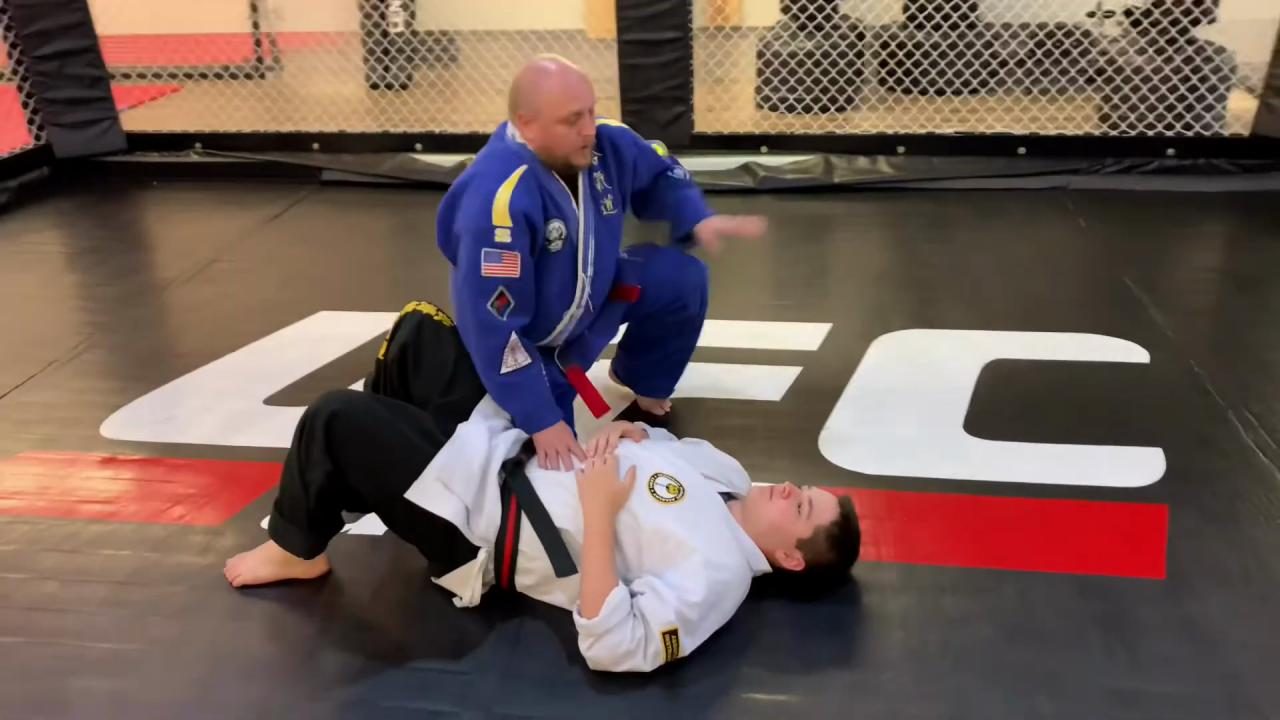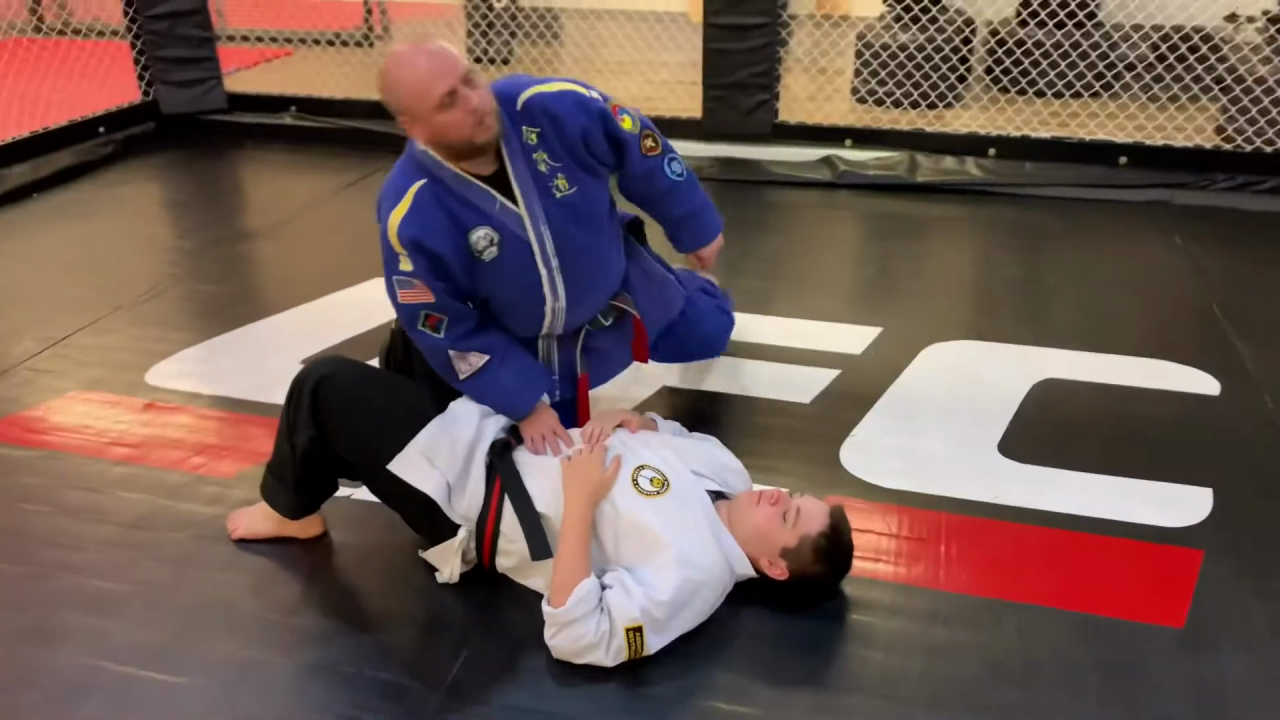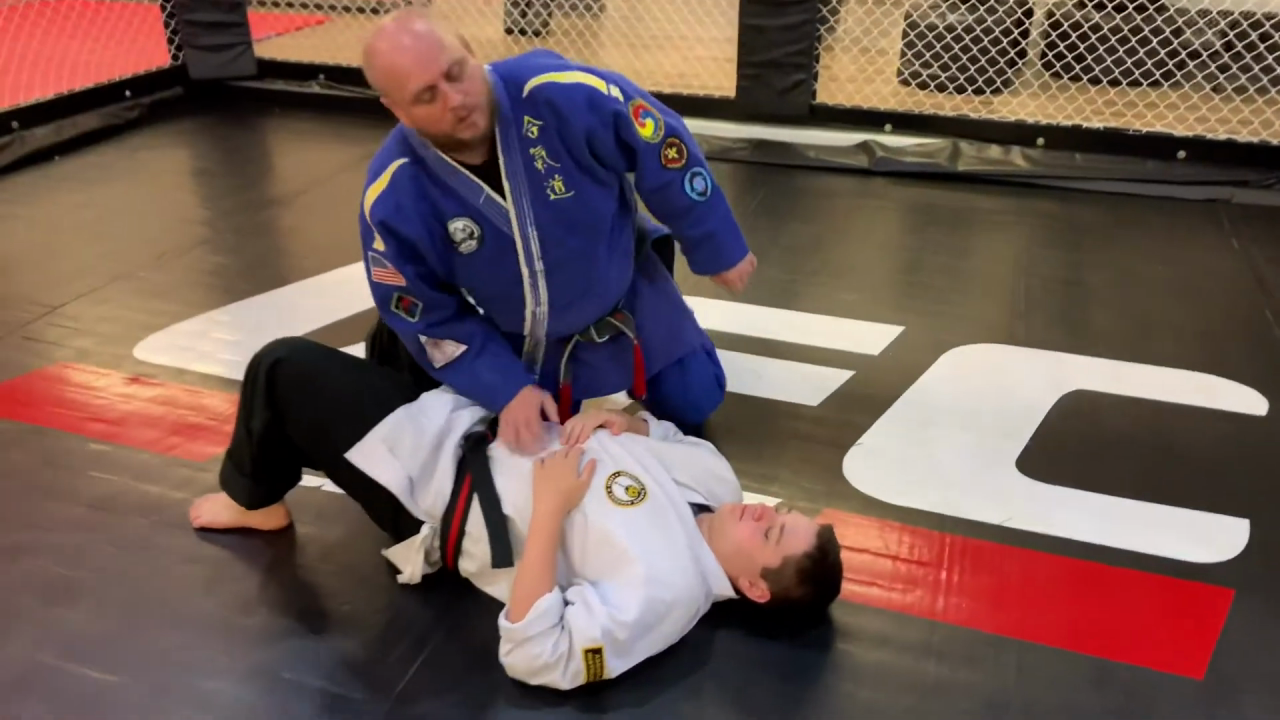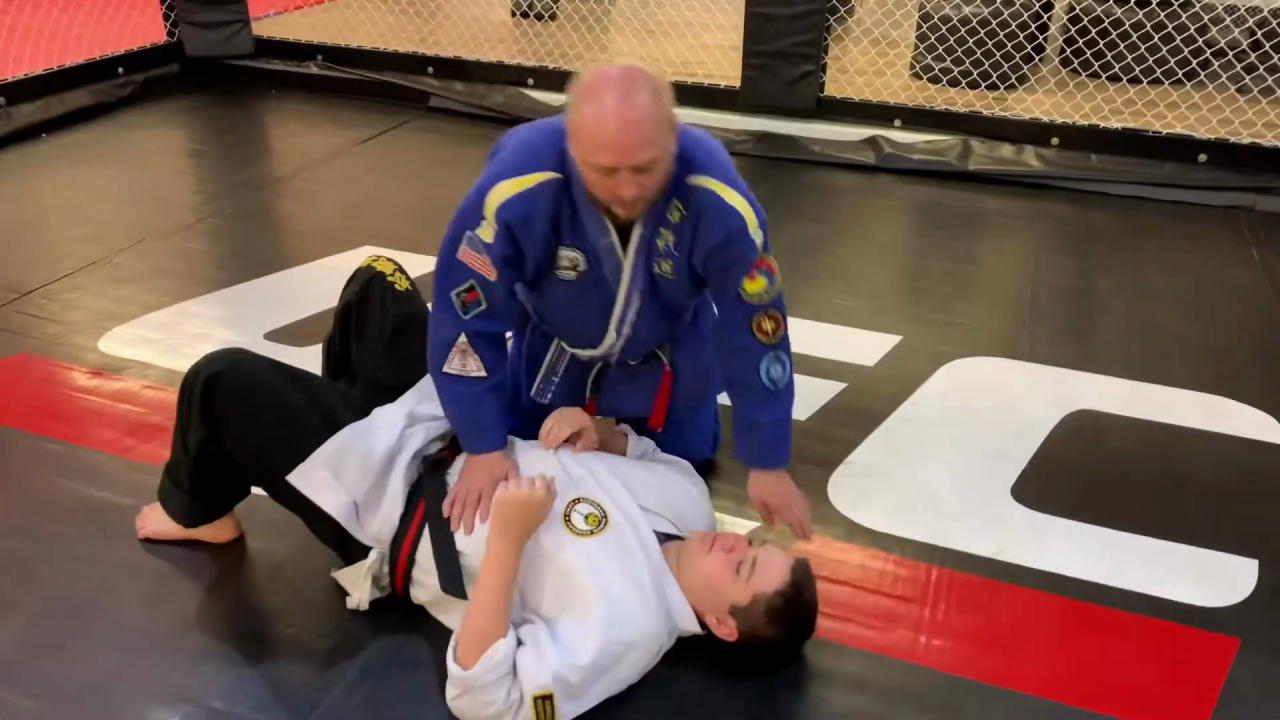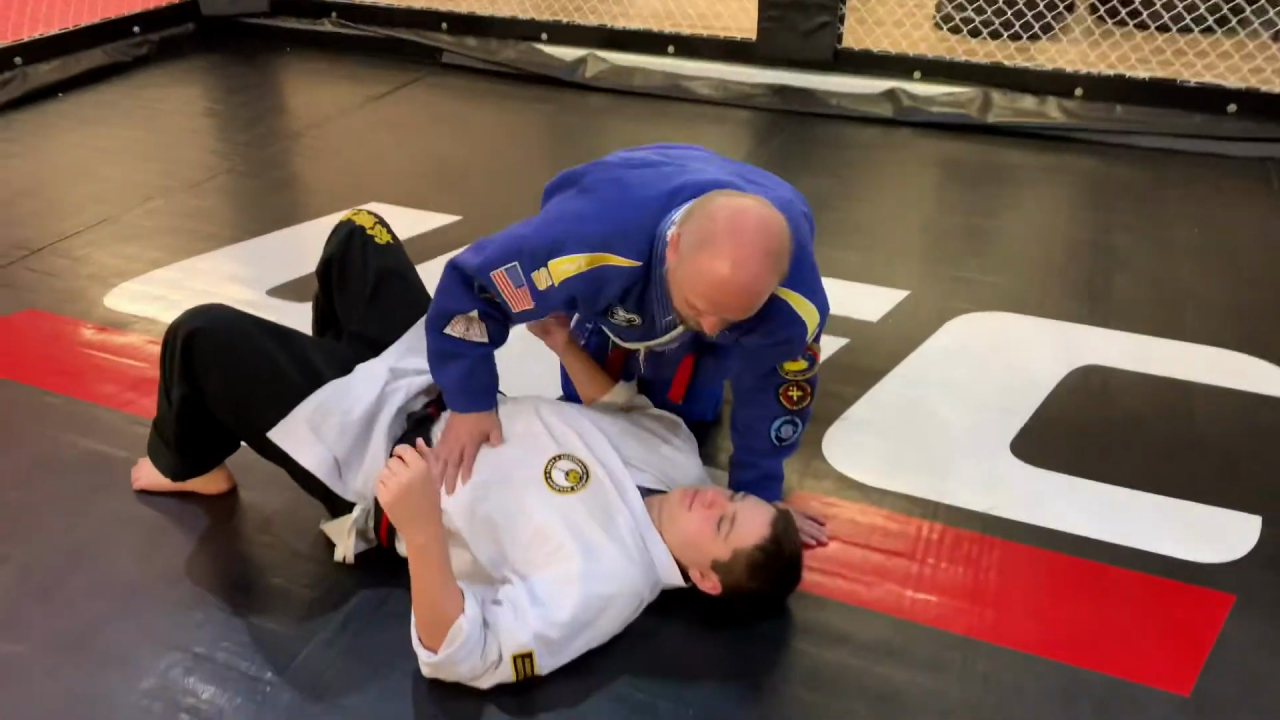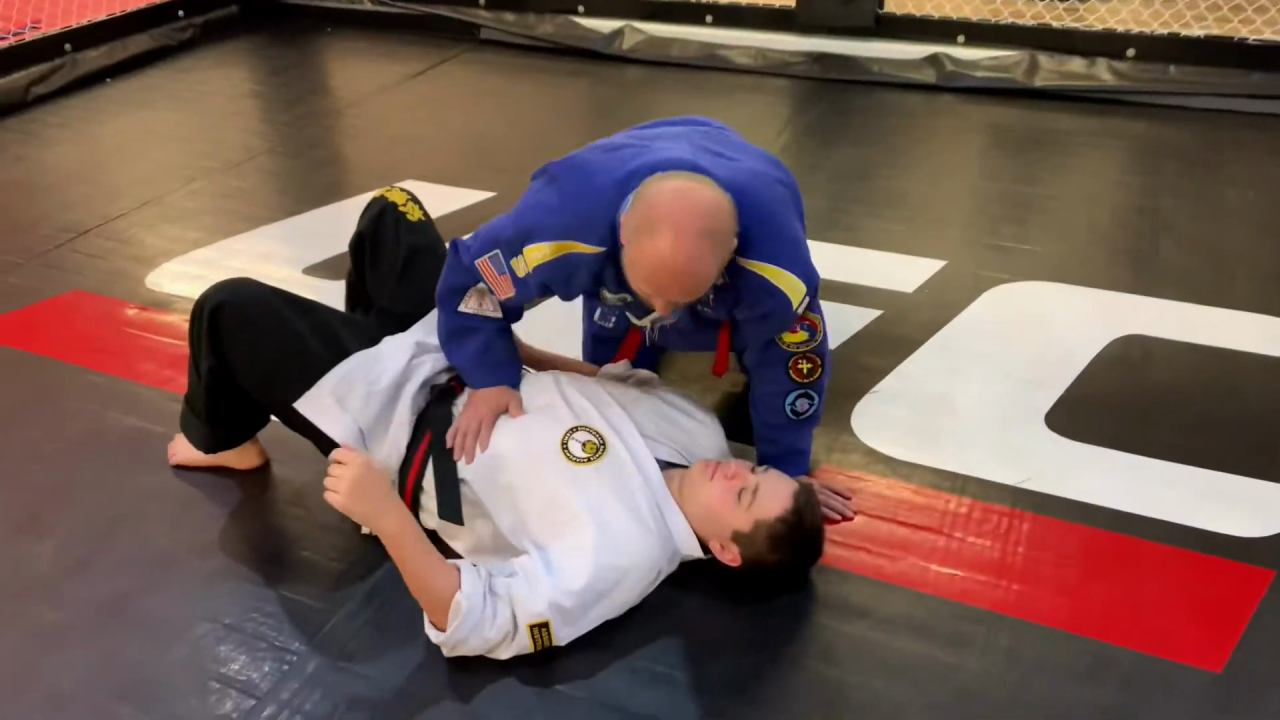
dt=0.5s
person 1, frame 1
left shoulder: (716, 573)
right shoulder: (729, 477)
left elbow: (611, 647)
right elbow: (664, 445)
left wrist: (597, 511)
right wrist: (626, 431)
left hip: (477, 523)
right hip: (511, 446)
left knee: (334, 419)
right knee: (420, 328)
left ankle: (296, 551)
right ankle: (359, 473)
person 1, frame 2
left shoulder: (693, 572)
right shoulder: (728, 473)
left elbow: (577, 638)
right elbow: (670, 434)
left wrist: (579, 500)
right wrist: (632, 420)
left hip: (470, 496)
right hip: (511, 428)
left knee: (325, 385)
left ankle: (290, 512)
right ankle: (394, 409)
person 1, frame 3
left shoulder: (664, 590)
right shoulder: (715, 479)
left elbow: (533, 656)
right elbow: (663, 434)
left wrist: (549, 507)
right wrist: (621, 421)
left hip: (438, 494)
right hip: (489, 426)
left knee: (284, 368)
left ankle: (251, 501)
right ankle: (385, 397)
person 1, frame 4
left shoulder: (626, 627)
right shoulder: (686, 500)
right elbow: (633, 452)
left wrist: (507, 535)
right wrist: (597, 424)
left hip: (393, 514)
right hip: (452, 442)
left knee: (222, 381)
right knee: (377, 281)
left ankle: (196, 513)
right ankle: (344, 415)
person 1, frame 5
left shoulder: (606, 581)
right shoulder: (676, 454)
left elbow: (454, 655)
right elbow: (618, 410)
left wrist: (420, 525)
right wrist: (568, 347)
left hip: (378, 460)
right hip: (440, 391)
left knee: (203, 336)
right knee: (360, 233)
left ankle: (188, 465)
right ankle: (333, 364)
person 1, frame 6
left shoulder: (623, 554)
right shoulder: (698, 431)
left elbow: (473, 625)
left wrist: (381, 512)
right wrist: (514, 348)
left hip: (408, 435)
right hip: (466, 371)
left knee: (229, 309)
right knee: (391, 209)
left ankle: (222, 441)
right ankle: (366, 342)
person 2, frame 1
left shoulder: (606, 143)
right shoulder: (497, 202)
left elbow: (658, 174)
right elbow: (492, 325)
left wrist: (698, 220)
right wrist: (541, 423)
right hip: (521, 341)
left knee: (685, 280)
right knee: (553, 453)
left ankle: (643, 379)
person 2, frame 2
left shoulder: (549, 106)
right shoulder: (412, 217)
left elbow: (642, 148)
right elbow: (450, 331)
left wrist: (697, 229)
right wrist: (526, 405)
left hip: (615, 280)
right hip: (528, 344)
left knee: (709, 332)
right knee: (551, 453)
person 2, frame 3
left shoulder: (561, 96)
right shoulder: (394, 197)
left elbow: (667, 155)
right elbow: (431, 317)
left wrist: (721, 250)
right wrist: (507, 391)
left hip: (627, 301)
right hip: (524, 348)
left knee: (694, 405)
right knee: (532, 450)
person 2, frame 4
left shoulder: (716, 201)
right shoulder: (513, 193)
left elbow: (751, 326)
right elbow: (465, 316)
left wrist: (766, 461)
right wrist: (484, 448)
left hip: (665, 350)
right hip: (554, 349)
left knee: (688, 463)
person 2, frame 5
left shoulder: (792, 299)
right shoulder: (586, 239)
left elbow: (773, 397)
right elbow: (469, 285)
left wrist: (756, 500)
right wrist: (470, 404)
left knee: (689, 421)
person 2, frame 6
left shoulder: (774, 263)
right shoulder: (563, 222)
left elbow: (790, 369)
right elbow: (473, 276)
left wrist: (785, 472)
right wrist: (489, 380)
left knee: (798, 369)
